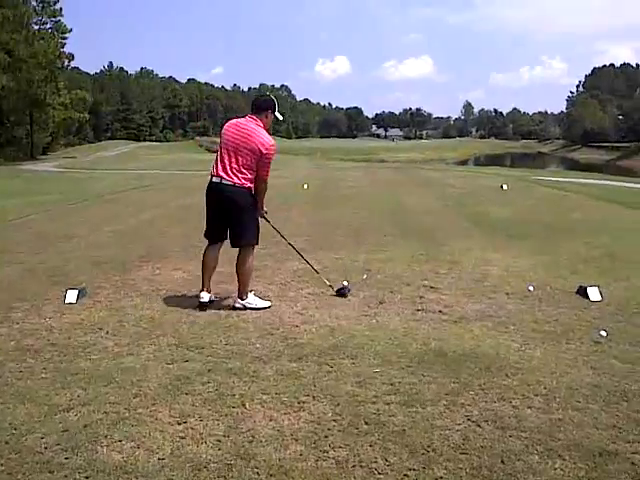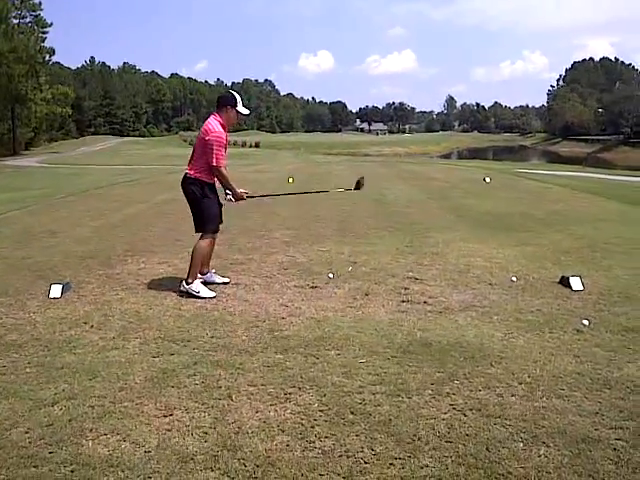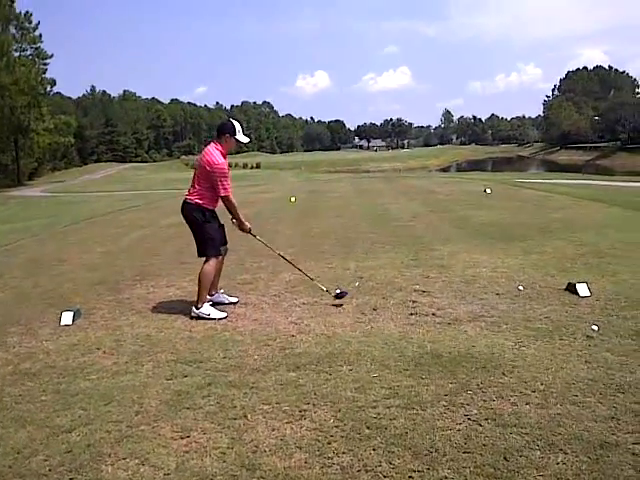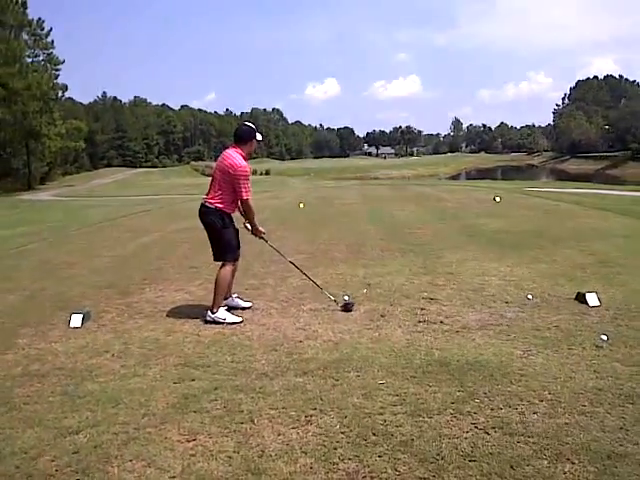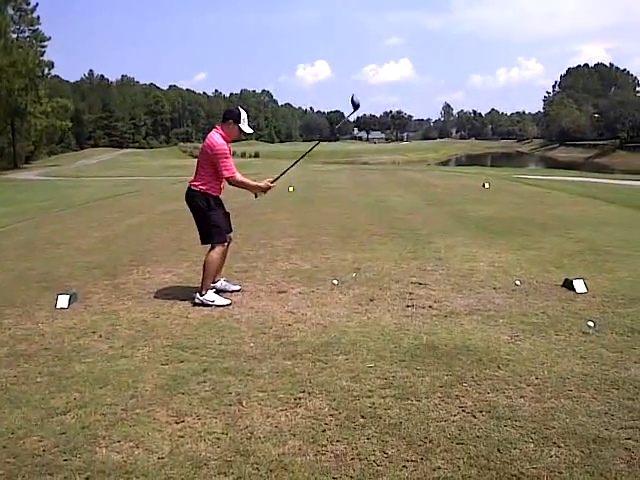
dt=1s
person 1, frame 1
left shoulder: (229, 125)
right shoulder: (267, 142)
right elbow: (262, 181)
right wrist: (260, 206)
left hip: (215, 187)
right hip: (239, 193)
left knee: (214, 242)
right knee: (247, 247)
left ankle: (205, 292)
right ankle: (243, 297)
person 1, frame 2
left shoulder: (215, 126)
right shoulder: (216, 131)
left elbow: (217, 165)
right elbow: (218, 168)
left wrist: (228, 189)
right wrist: (234, 190)
left hip: (204, 184)
right hip: (198, 185)
left knee: (213, 229)
right knee: (207, 233)
left ankle: (204, 273)
right ankle: (190, 282)
person 1, frame 3
left shoulder: (212, 150)
right shoulder: (218, 162)
left elbow: (223, 195)
right elbow: (226, 197)
left wrist: (235, 217)
right wrist: (241, 221)
left hip: (203, 208)
right hip: (198, 210)
left knee: (221, 249)
right knee: (213, 256)
left ankle: (213, 293)
right ankle: (200, 306)
person 1, frame 4
left shoulder: (228, 154)
right shoulder: (241, 165)
right elbow: (245, 201)
left wrist: (245, 216)
right wrist: (255, 227)
left hip: (216, 211)
right hip: (216, 214)
left knee: (233, 256)
right knee: (229, 260)
left ankle: (227, 298)
right ankle: (215, 311)
person 1, frame 5
left shoulder: (220, 139)
right shoulder: (218, 144)
left elbow: (232, 173)
right elbow: (232, 179)
left wrist: (254, 186)
right wrist: (258, 186)
left hip: (209, 196)
right hip: (202, 197)
left knee: (226, 237)
right knee: (219, 243)
left ankle: (216, 280)
right ankle: (204, 293)
